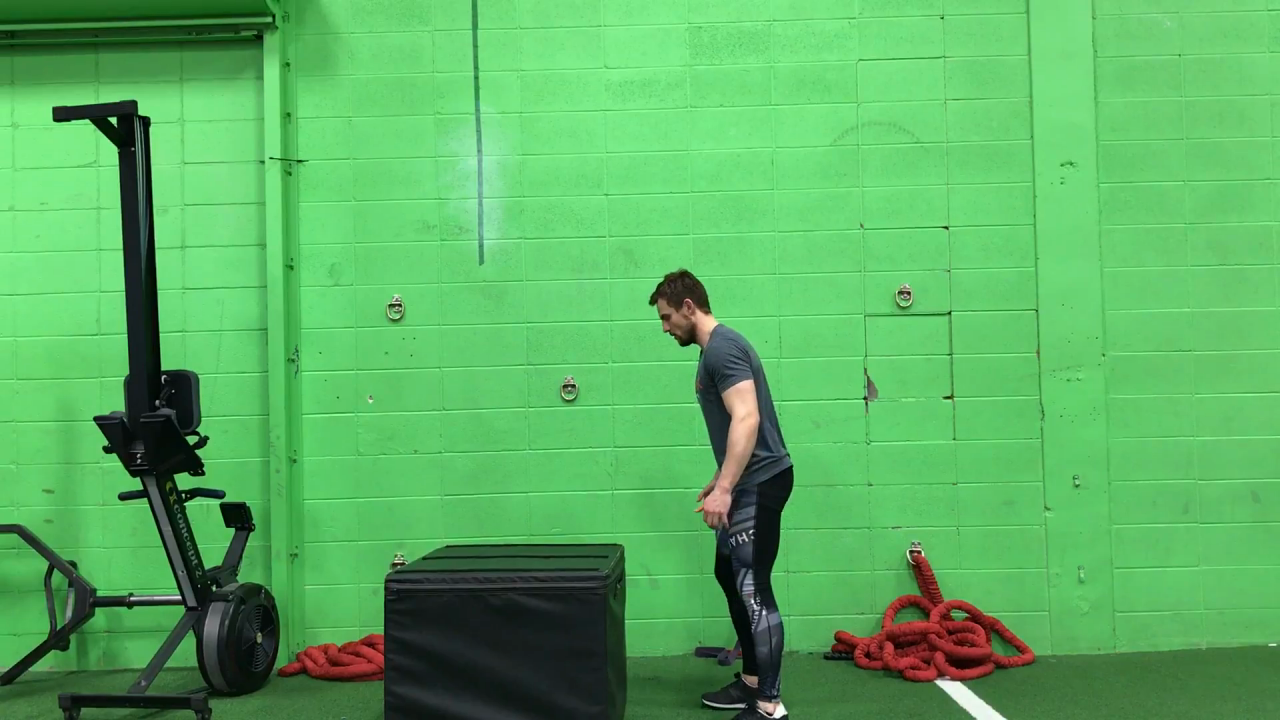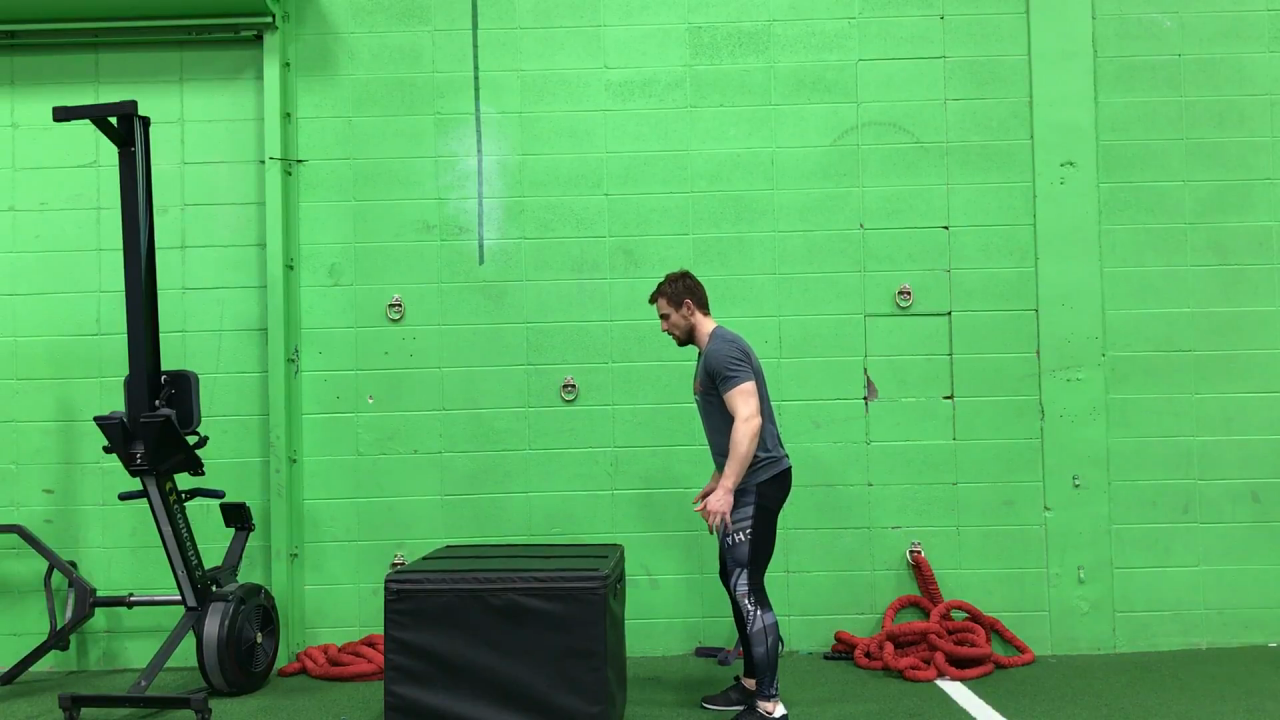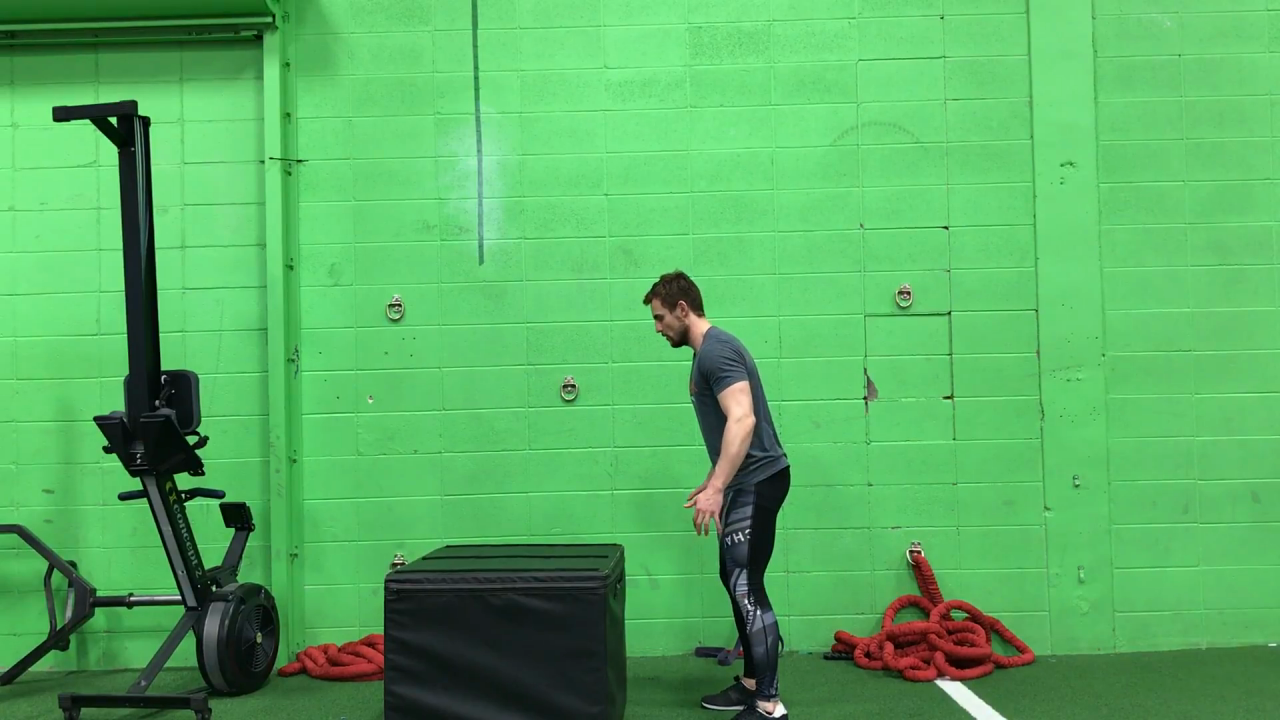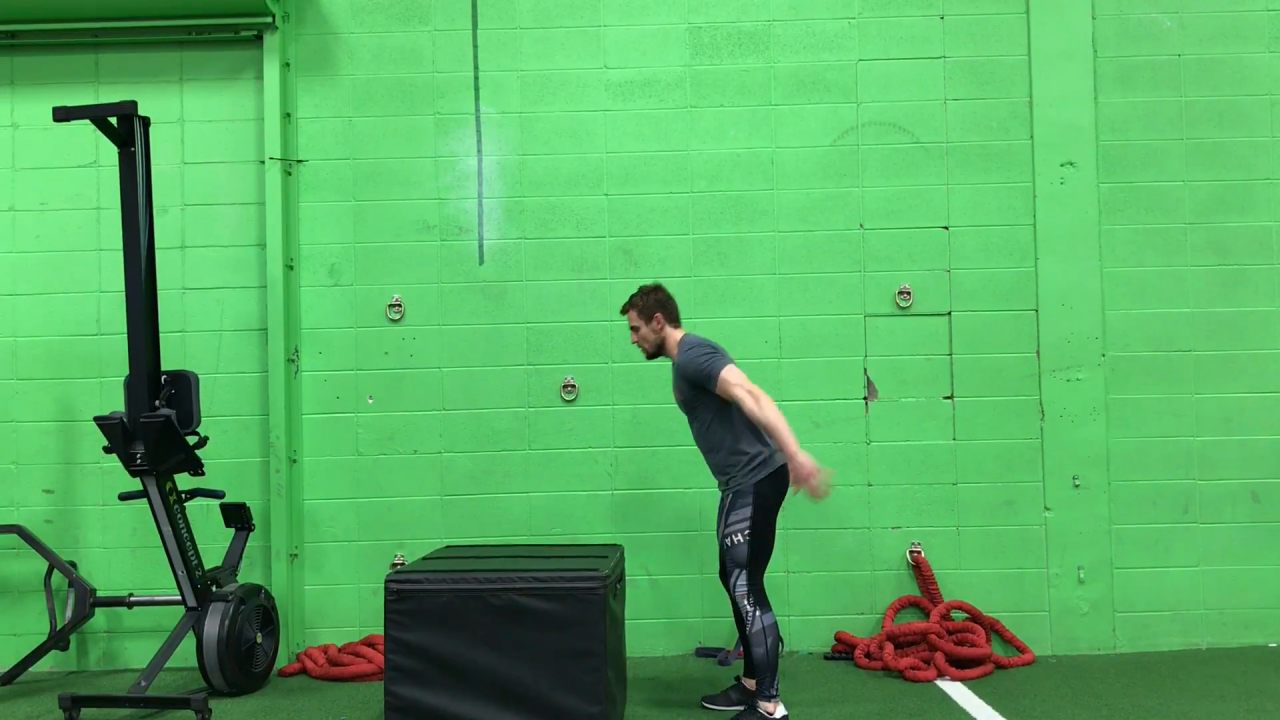
dt=0.3s
person 1, frame 1
left shoulder: (723, 348)
right shoulder: (713, 349)
left elbow: (746, 420)
left wrist: (723, 489)
right wrist: (719, 481)
left hip: (758, 483)
right hip: (746, 483)
left knee: (752, 587)
right knee: (730, 578)
right ankle: (752, 679)
person 1, frame 2
left shoulder: (722, 350)
right shoulder: (711, 352)
left elbow: (750, 421)
left wrist: (726, 488)
right wrist: (718, 480)
left hip: (757, 483)
right hip: (746, 482)
left knee: (746, 588)
right knee: (735, 583)
right ankle: (752, 683)
person 1, frame 3
left shoulder: (715, 350)
right shoulder: (708, 351)
left elbow: (742, 421)
left wrist: (715, 489)
right wrist: (712, 482)
left hip: (754, 483)
right hip: (742, 482)
left knee: (747, 588)
right knee: (736, 582)
right ankle: (752, 684)
person 1, frame 4
left shoulder: (692, 356)
right shoulder: (688, 358)
left elbow: (751, 396)
right elbow: (746, 403)
left wrist: (794, 453)
right wrist: (787, 459)
left hip: (754, 482)
right hip: (742, 482)
left knee: (746, 589)
right knee: (735, 582)
right ankle: (752, 684)
